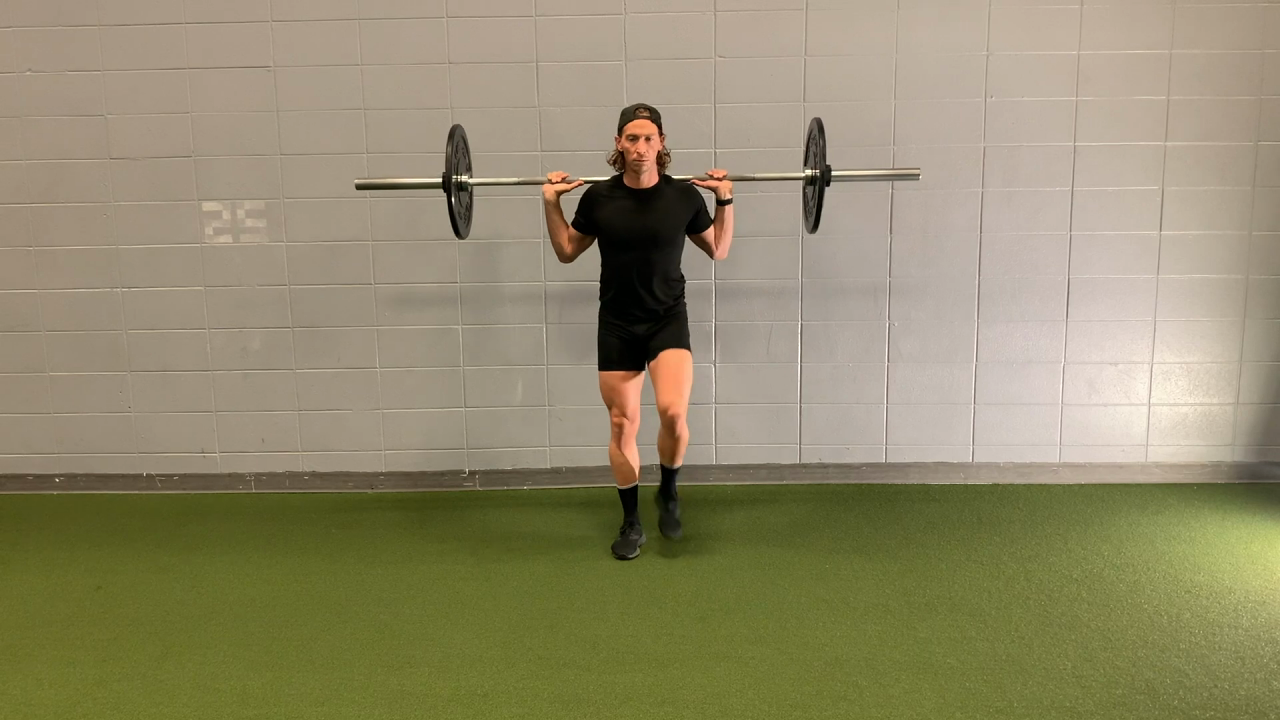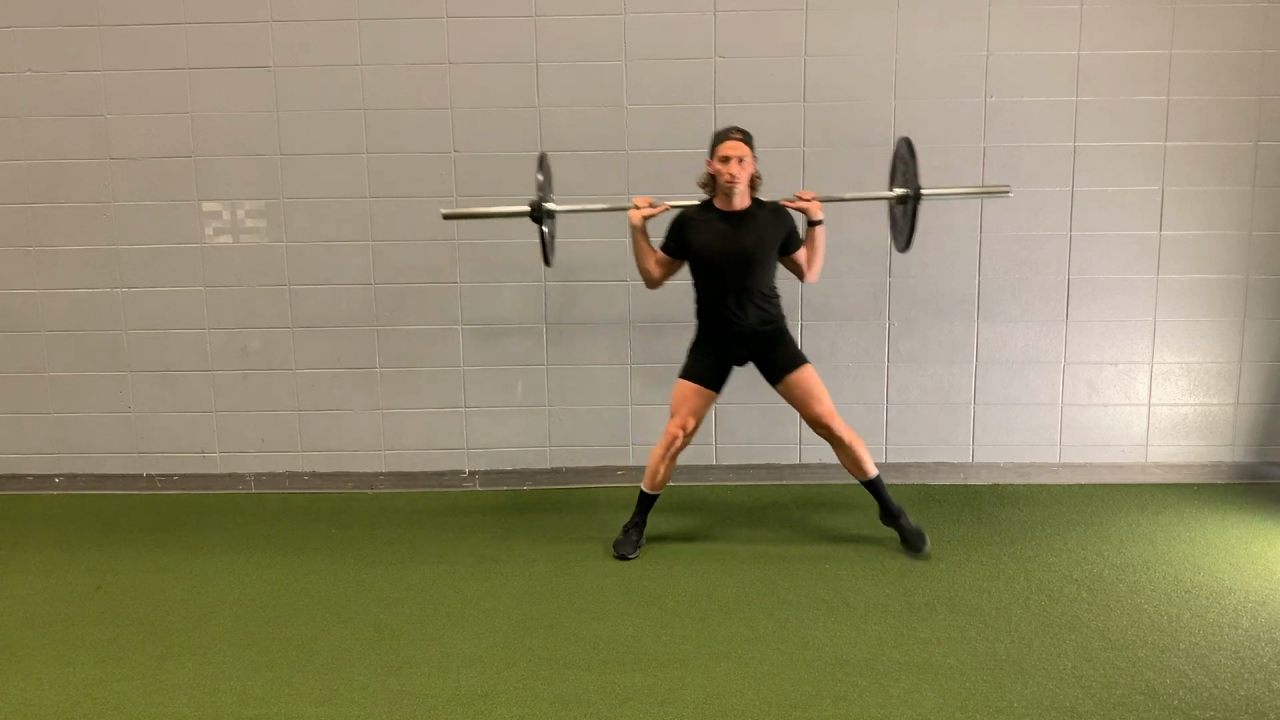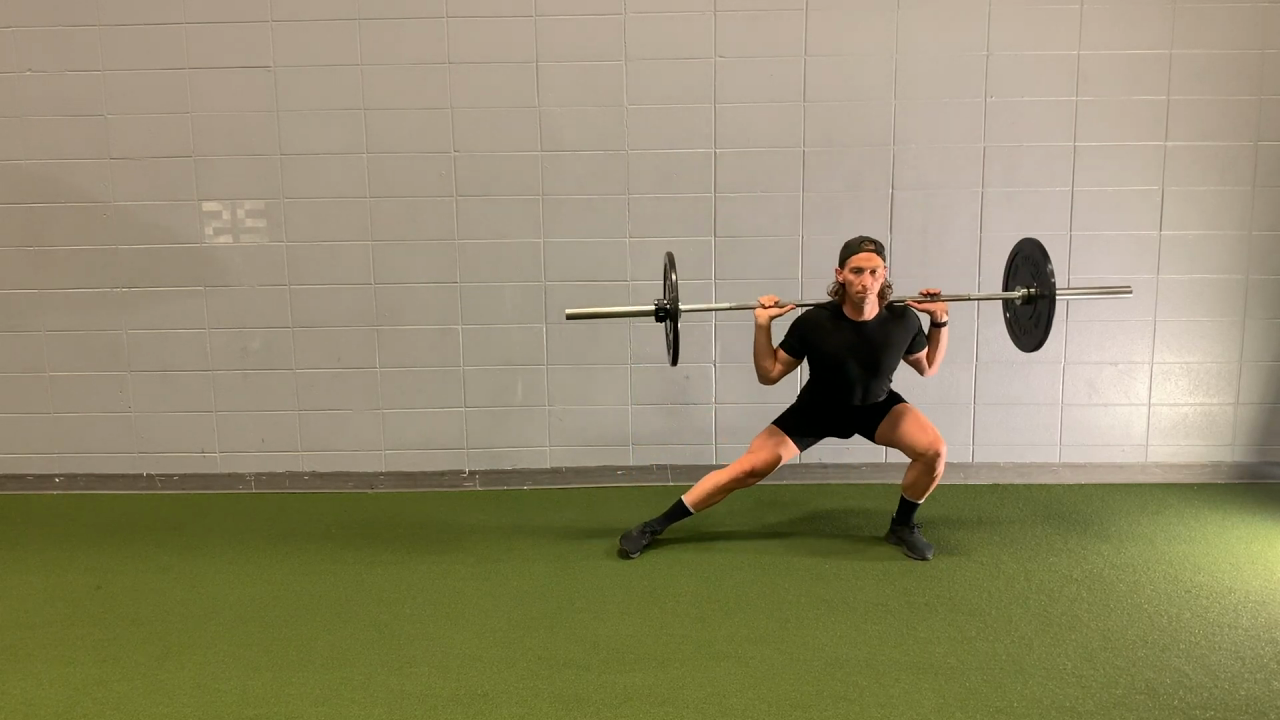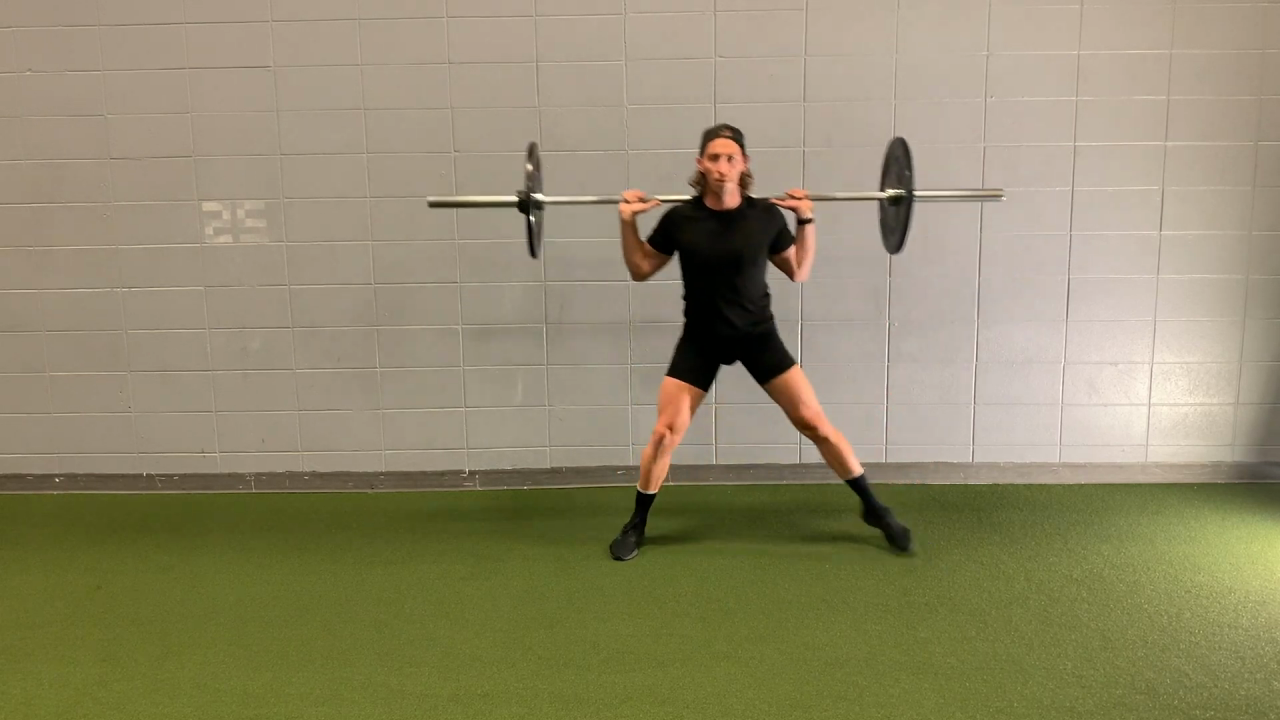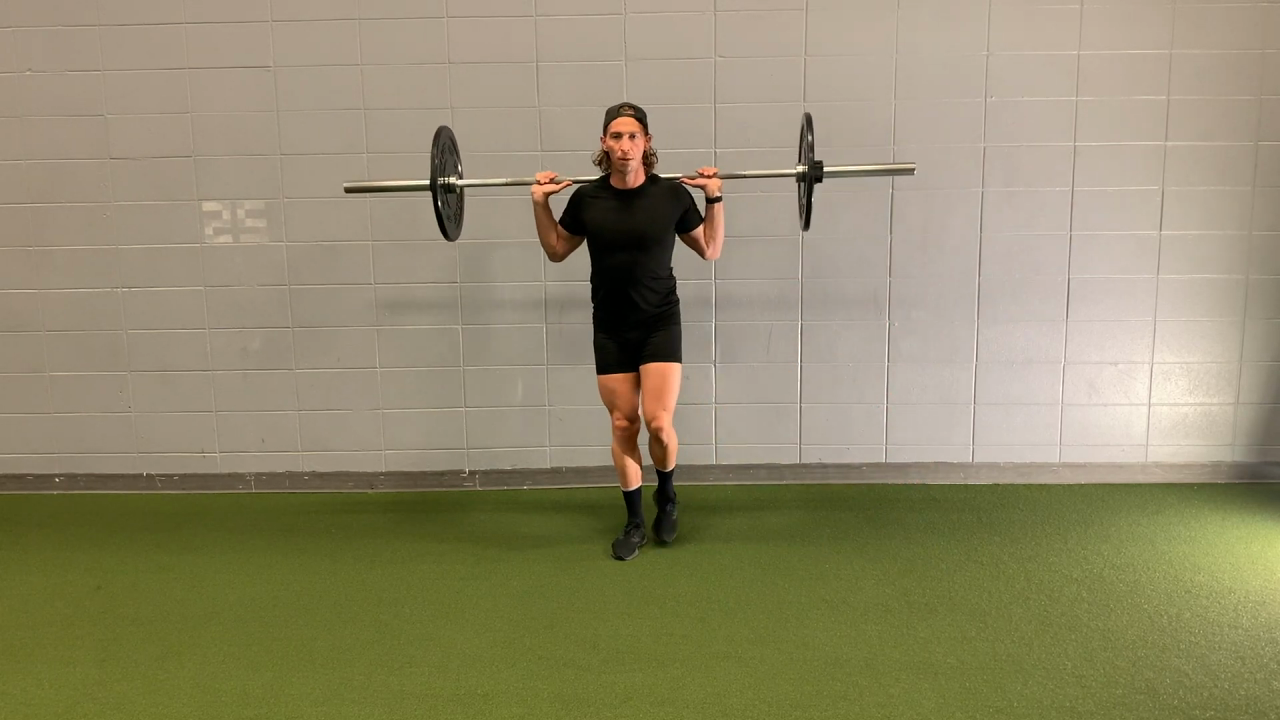
dt=1s
person 1, frame 1
left shoulder: (684, 196)
right shoulder: (598, 197)
left elbow: (718, 250)
right elbow: (566, 252)
left wrist: (725, 201)
right wrist: (550, 204)
left hip: (667, 317)
right hip: (617, 322)
left knee: (674, 412)
right knee: (623, 423)
left ankle: (668, 488)
right ankle: (631, 523)
person 1, frame 2
left shoulder: (778, 217)
right shoulder: (692, 222)
left elbow: (808, 272)
right elbow: (654, 278)
left wrist: (814, 222)
right wrist: (638, 230)
left hip: (769, 336)
right hip: (716, 340)
left knee: (827, 423)
right knee: (676, 433)
left ankle: (891, 512)
right ankle: (636, 525)
person 1, frame 3
left shoulder: (903, 320)
right shoulder: (814, 322)
left elbow: (927, 367)
right elbow: (769, 374)
left wrist: (939, 323)
right wrist: (762, 326)
left hip: (876, 406)
right hip: (816, 410)
left knee: (933, 449)
right knee: (747, 469)
left ankle: (902, 526)
right ankle: (654, 526)
person 1, frame 4
left shoulder: (765, 215)
right shoulder: (680, 218)
left elbow: (798, 272)
right elbow: (641, 271)
left wrist: (806, 220)
right wrist: (628, 223)
left hip: (757, 335)
right hip: (700, 339)
left knee: (814, 424)
right knee: (665, 431)
left ankle: (875, 510)
right ankle: (636, 524)
person 1, frame 5
left shoulder: (672, 195)
right shoulder: (586, 199)
left elbow: (710, 250)
right elbow: (556, 251)
left wrist: (714, 198)
right wrist: (539, 203)
left hip: (660, 322)
right hip: (611, 328)
left knee: (658, 422)
right knee: (623, 426)
left ankle: (667, 495)
right ankle: (634, 522)
